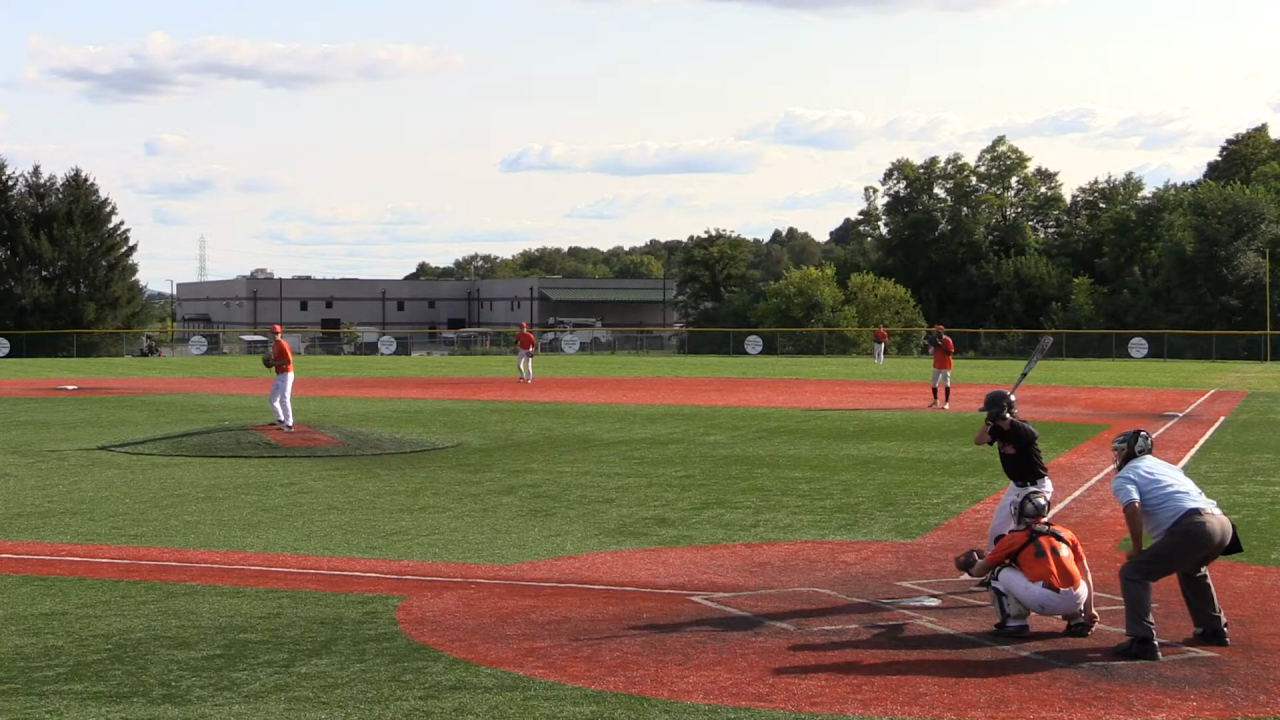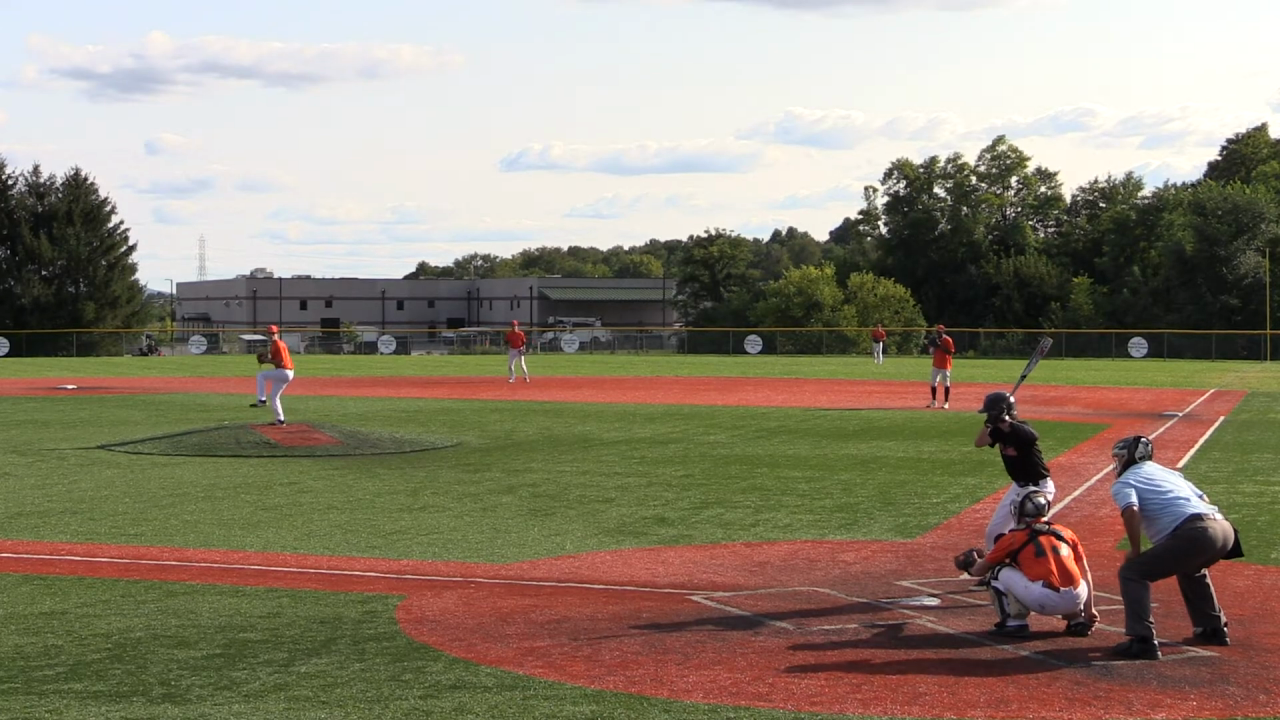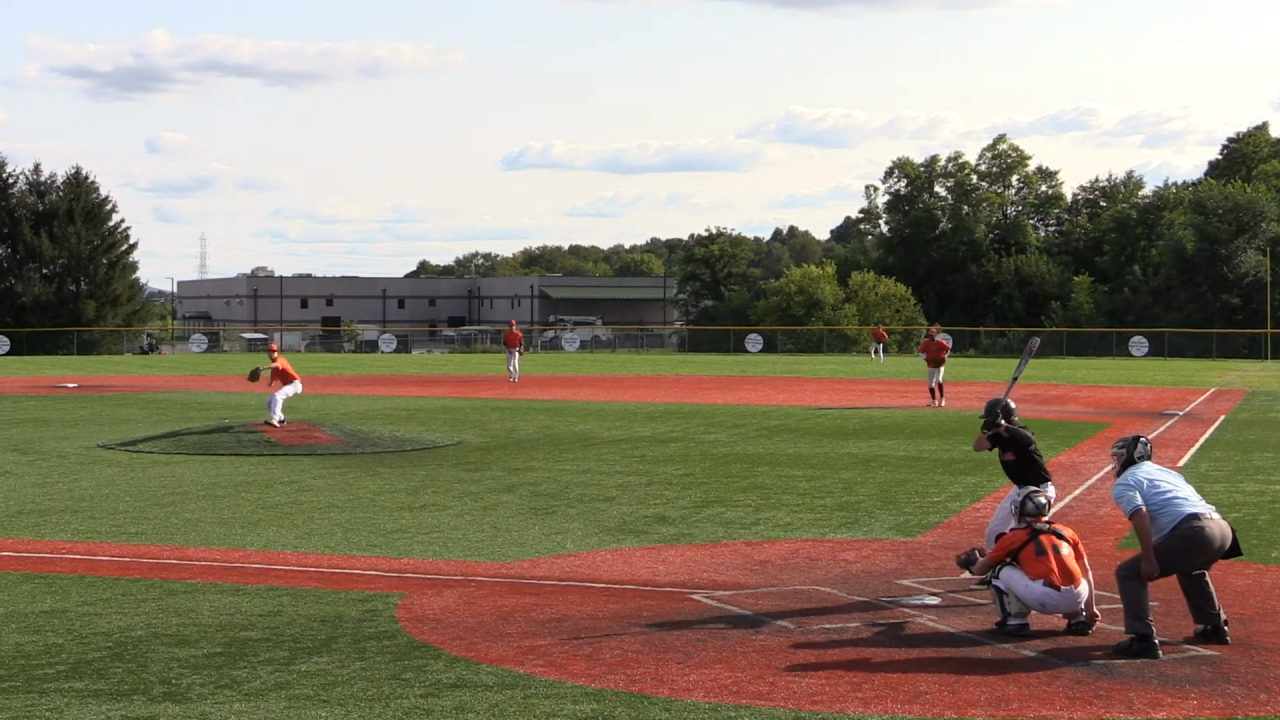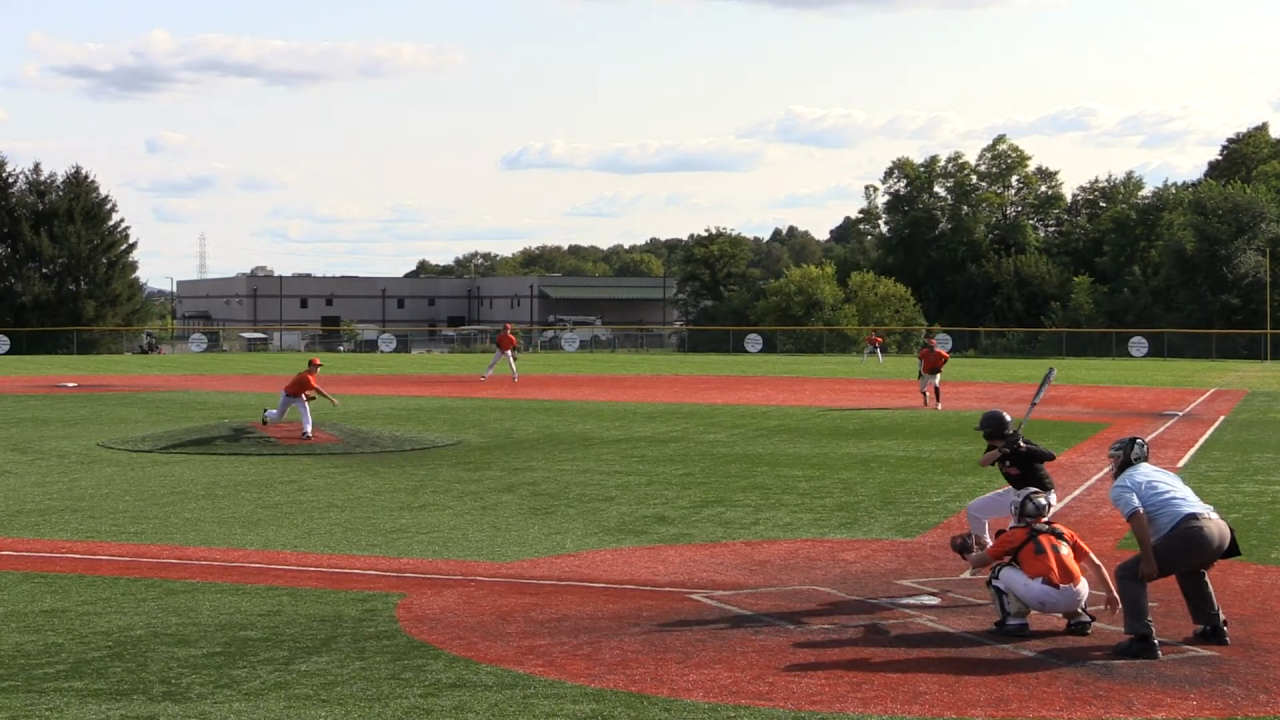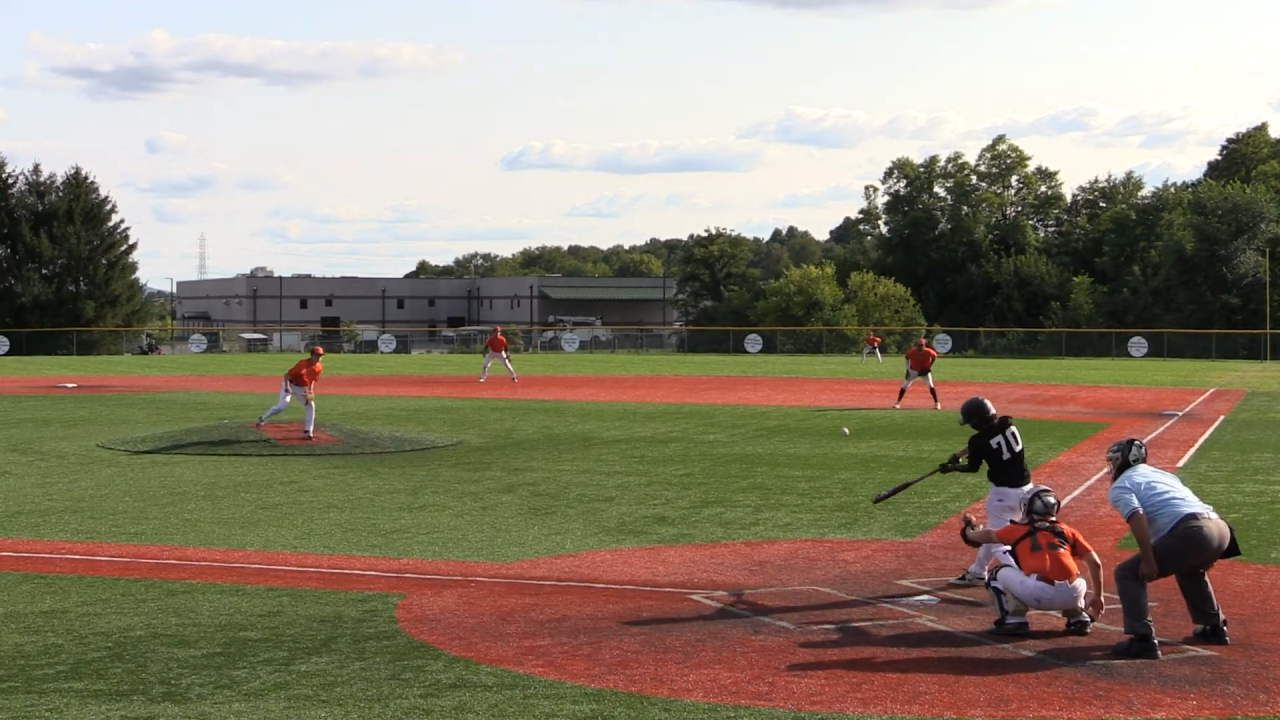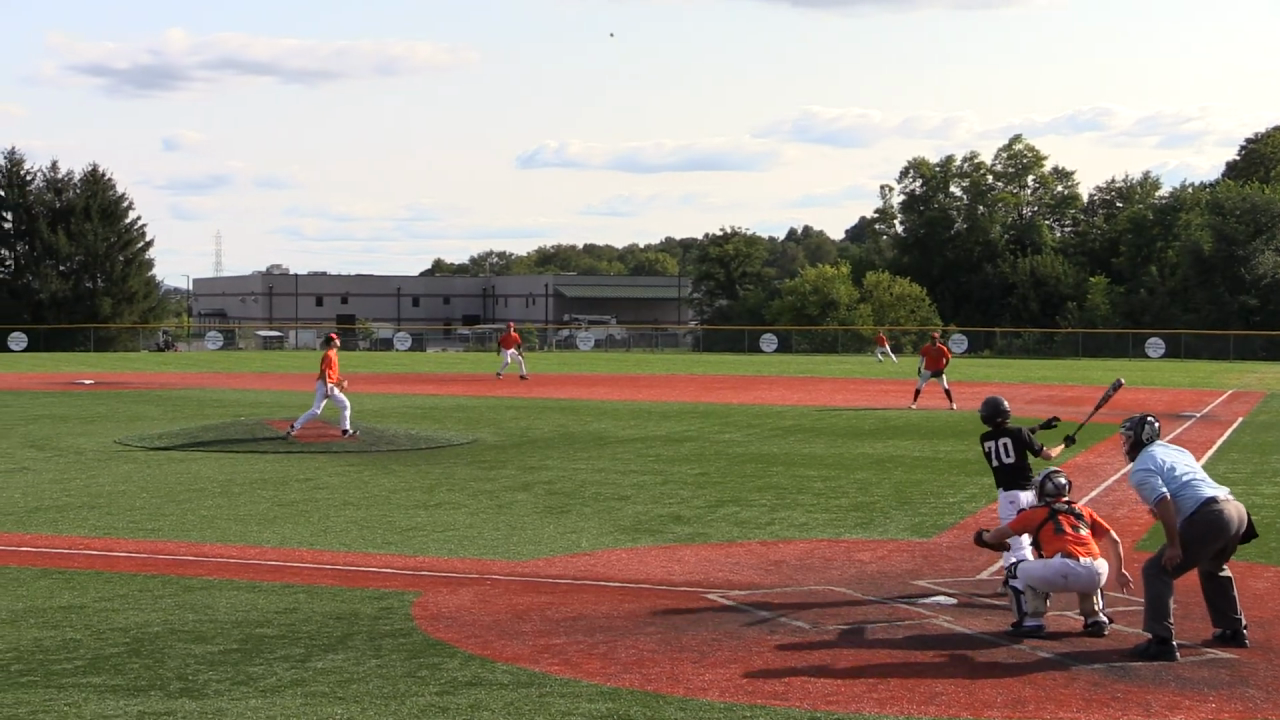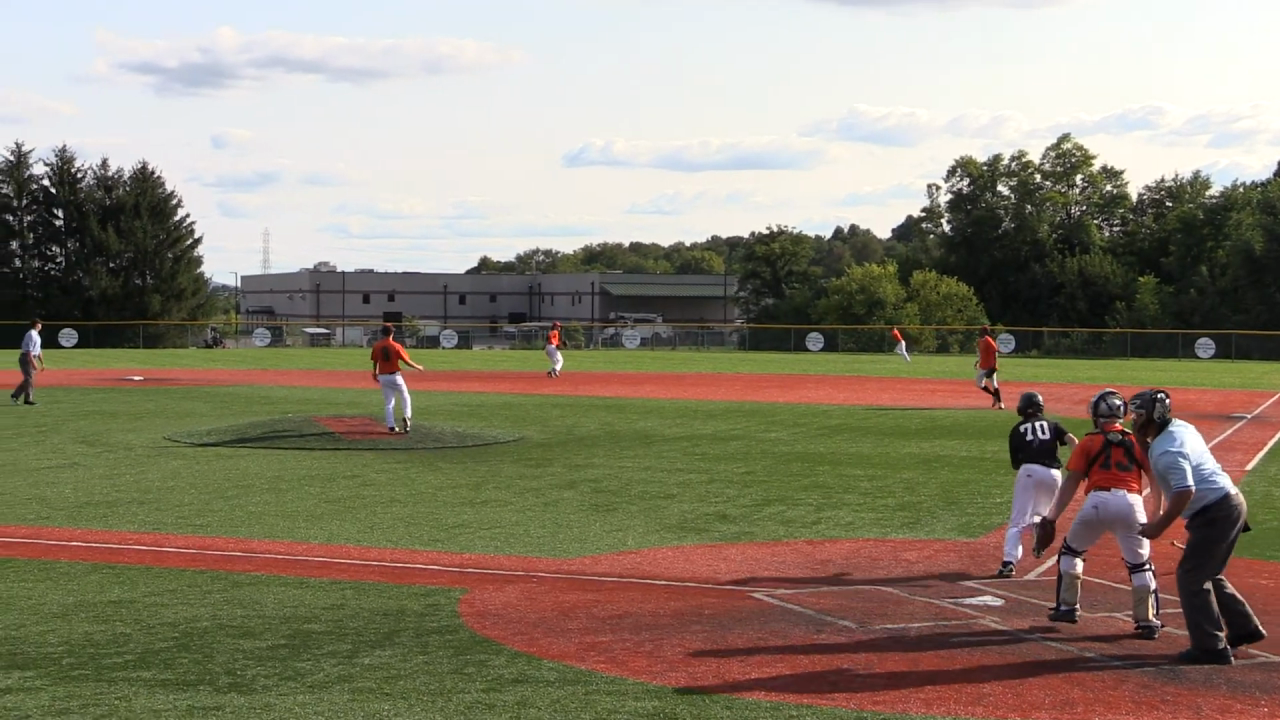
dt=0.5s
person 1, frame 1
left shoulder: (1123, 477)
right shoulder: (1168, 467)
left elbow: (1133, 508)
left wrist: (1137, 548)
left hip: (1194, 528)
right hip: (1222, 523)
left knee: (1133, 572)
right knee: (1191, 570)
left ankle: (1143, 642)
right ankle: (1214, 629)
person 1, frame 2
left shoulder: (1124, 482)
right shoulder: (1169, 472)
left elbow: (1131, 512)
left wrist: (1135, 551)
left hip: (1195, 533)
right hip: (1224, 528)
left knee: (1131, 572)
right knee: (1189, 567)
left ankle: (1143, 641)
right ankle: (1214, 629)
person 1, frame 3
left shoulder: (1123, 483)
right shoulder: (1168, 472)
left elbow: (1140, 514)
left wrist: (1148, 558)
left hip: (1193, 533)
right hip: (1222, 528)
left knee: (1128, 573)
right knee: (1190, 568)
left ankle: (1144, 640)
right ankle: (1215, 628)
person 1, frame 4
left shoulder: (1121, 485)
right shoulder: (1166, 473)
left elbow: (1138, 516)
left wrist: (1148, 560)
right wrist: (1205, 553)
left hip: (1193, 533)
right hip: (1221, 528)
left knee: (1127, 573)
right knee: (1189, 568)
left ankle: (1144, 640)
right ankle: (1214, 628)
person 1, frame 5
left shoulder: (1120, 487)
right shoulder: (1164, 475)
left elbow: (1137, 517)
left wrist: (1148, 560)
right wrist: (1205, 554)
left hip: (1192, 533)
right hip: (1221, 528)
left knee: (1127, 573)
right knee: (1189, 569)
left ankle: (1143, 640)
right ankle: (1214, 627)
person 1, frame 6
left shoulder: (1139, 469)
right shoulder: (1176, 451)
left elbow: (1164, 502)
left wrist: (1173, 545)
left hip: (1209, 518)
right hip: (1236, 510)
left knee: (1156, 570)
right knee: (1212, 567)
left ankle: (1162, 642)
right ankle: (1234, 630)
person 1, frame 7
left shoulder: (1167, 449)
right shoulder: (1180, 428)
left elbow: (1186, 492)
right elbow: (1156, 460)
left wrist: (1160, 527)
right wrist: (1142, 437)
left hip: (1216, 513)
right hip: (1224, 507)
left knee: (1192, 578)
right knee: (1203, 574)
left ankle: (1213, 648)
right ankle: (1245, 628)
person 2, frame 1
left shoulder: (1021, 427)
right shoulder: (999, 428)
left elbow: (1033, 435)
right elbow: (978, 440)
left wrist: (1006, 418)
right wrist: (989, 421)
left hip: (1036, 488)
right hip: (1016, 487)
right knee: (995, 532)
person 2, frame 2
left shoulder: (1020, 429)
right shoulder: (999, 430)
left elbow: (1033, 437)
right elbow: (978, 443)
left wrist: (1005, 420)
right wrist: (989, 423)
left hip: (1038, 488)
right hip: (1019, 487)
right knee: (994, 531)
person 2, frame 3
left shoulder: (1020, 433)
right shoulder: (998, 435)
left elbow: (1029, 442)
right elbow: (977, 446)
left wrist: (1001, 425)
right wrist: (986, 428)
left hip: (1039, 492)
right hip: (1021, 491)
right knee: (993, 533)
person 2, frame 4
left shoulder: (1022, 447)
right shoulder: (996, 447)
left elbow: (1050, 456)
right elbow: (982, 462)
left wrist: (1022, 447)
right wrist: (1002, 450)
right hip: (1017, 493)
right knee: (974, 509)
right ankle: (984, 550)
person 2, frame 5
left shoulder: (978, 441)
right shoulder: (1008, 422)
left elbow: (972, 468)
left wrist: (952, 466)
right wrist: (958, 455)
left hip: (1004, 493)
right hip: (1025, 488)
left knee: (997, 543)
right ankle: (976, 573)
person 2, frame 6
left shoulder: (984, 439)
right shoulder: (1019, 433)
right elbow: (1047, 455)
left wrist: (1040, 426)
right wrist: (1064, 445)
left hip: (1010, 495)
right hip: (1031, 493)
left knee: (1019, 547)
right knee: (1016, 540)
person 2, frame 7
left shoulder: (1017, 430)
right shoulder: (1052, 424)
left elbow: (1016, 463)
right elbow: (1072, 441)
left hip: (1030, 472)
right hip: (1052, 474)
left knee: (1017, 523)
right knee: (1039, 513)
left ankle: (1009, 563)
right ankle: (1038, 523)
person 3, frame 1
left shoulder: (1015, 538)
right shoulder: (1066, 533)
left elbow: (979, 571)
right elbow: (1085, 573)
left wrist: (971, 566)
right wrist: (1089, 610)
left hip: (1045, 601)
right hip: (1076, 600)
left knee: (999, 572)
left ankle: (1015, 624)
right ankle: (1078, 621)
person 3, frame 2
left shoulder: (1015, 537)
right shoulder: (1066, 532)
left elbow: (979, 570)
right elbow: (1085, 572)
left wrist: (970, 566)
right wrist: (1089, 609)
left hip: (1045, 601)
right hip: (1076, 599)
left knee: (999, 572)
left ankle: (1015, 623)
right ankle: (1078, 621)
person 3, frame 3
left shoulder: (1015, 536)
right shoulder: (1067, 532)
left elbow: (980, 570)
right elbow: (1086, 571)
left wrist: (971, 564)
right wrist: (1090, 608)
left hip: (1046, 599)
right hip: (1077, 599)
left knee: (1000, 571)
left ankle: (1015, 622)
right ankle: (1078, 619)
person 3, frame 4
left shoulder: (1014, 535)
right shoulder: (1064, 531)
left elbow: (979, 561)
right elbow: (1096, 565)
left wrist: (968, 555)
right wrist: (1111, 593)
left hip: (1044, 597)
right hip: (1077, 596)
left knee: (1000, 572)
left ankle: (1015, 622)
right ankle: (1079, 620)
person 3, frame 5
left shoulder: (1018, 530)
right shoulder: (1068, 531)
left elbow: (988, 536)
right elbow: (1095, 563)
left wrist: (969, 531)
right wrist: (1097, 595)
left hip: (1039, 593)
right hip: (1073, 594)
left knee: (998, 574)
left ankle: (1014, 621)
right ankle: (1080, 619)
person 3, frame 6
left shoulder: (1034, 514)
right shoulder: (1083, 511)
left elbow: (1002, 533)
right elbow: (1114, 540)
left wrist: (986, 537)
right wrist: (1118, 571)
left hip: (1065, 569)
right hip: (1098, 572)
left knee: (1016, 572)
left ankle: (1031, 622)
right ankle: (1096, 620)
person 3, frame 7
left shoulder: (1087, 442)
right shoulder: (1137, 441)
left elbow: (1072, 480)
left wrist: (1053, 516)
left hip: (1098, 501)
right hip: (1130, 503)
left knee: (1071, 550)
right knee: (1140, 564)
left ankle: (1067, 607)
right ankle: (1147, 622)
